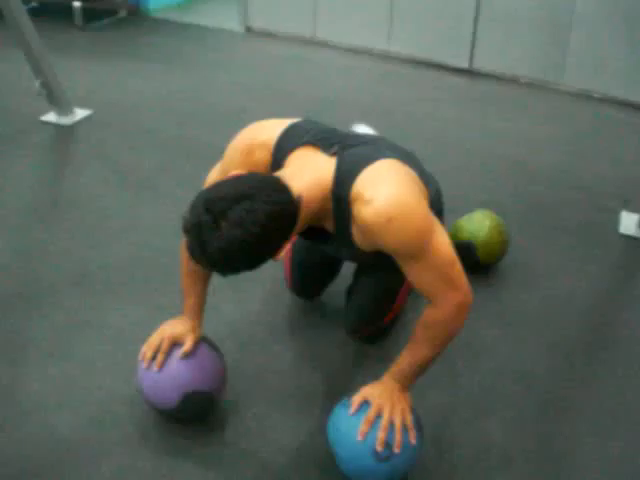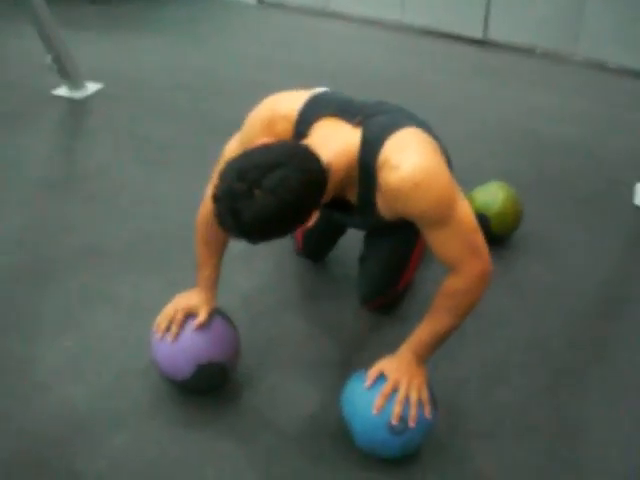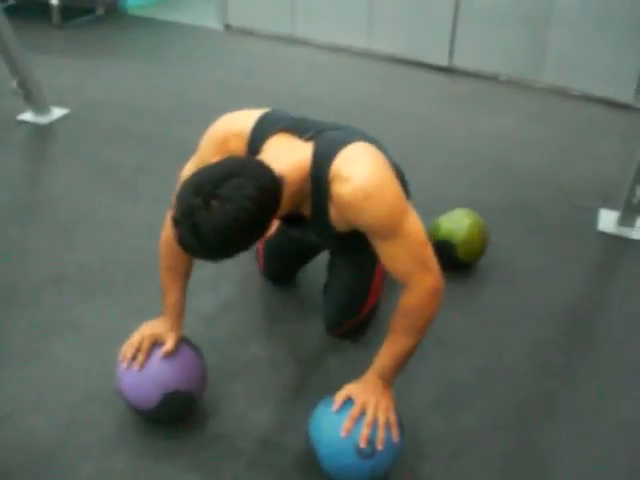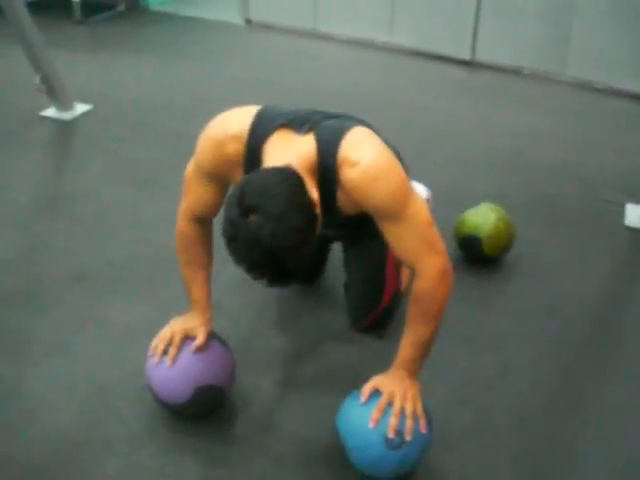
dt=0.5s
person 1, frame 1
left shoulder: (384, 208)
right shoulder: (255, 148)
left elbow: (453, 298)
right elbow: (202, 229)
left wrist: (395, 383)
right wrist: (190, 317)
left hip: (408, 225)
right hip: (329, 216)
left knee: (364, 328)
right knee: (302, 288)
person 1, frame 2
left shoulder: (408, 175)
right shoulder: (275, 119)
left elbow: (474, 267)
right elbow: (218, 194)
left wrist: (412, 356)
right wrist: (204, 289)
left hip: (406, 199)
left knee: (376, 298)
right knee: (308, 249)
person 1, frame 3
left shoulder: (360, 186)
right shoulder: (228, 138)
left elbow: (426, 284)
right elbow: (180, 218)
left wrist: (378, 380)
right wrist: (170, 318)
left hip: (364, 218)
left knee: (341, 323)
right knee: (274, 273)
person 1, frame 4
left shoulder: (365, 170)
right shoulder: (223, 140)
left elbow: (434, 268)
right elbow: (193, 219)
left wrist: (404, 372)
right wrist: (199, 311)
left hip: (370, 213)
right hip: (313, 189)
left knee: (368, 318)
right knee: (301, 275)
left ankle: (413, 203)
